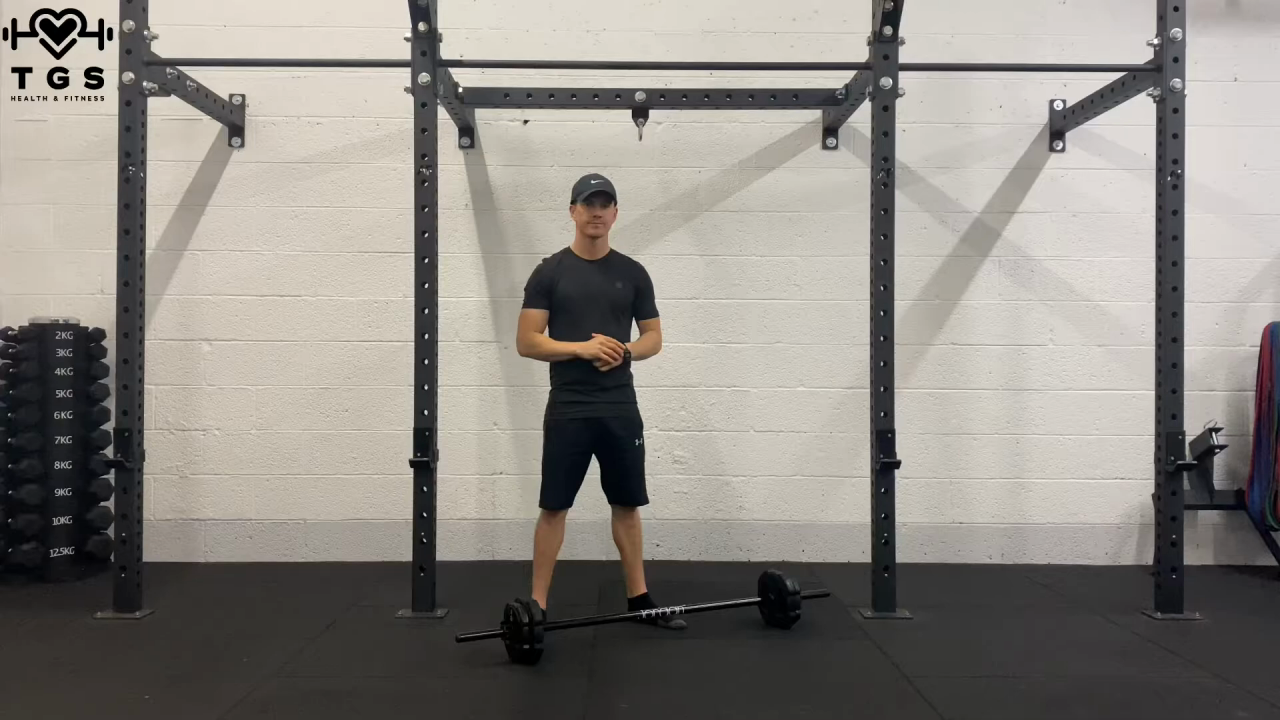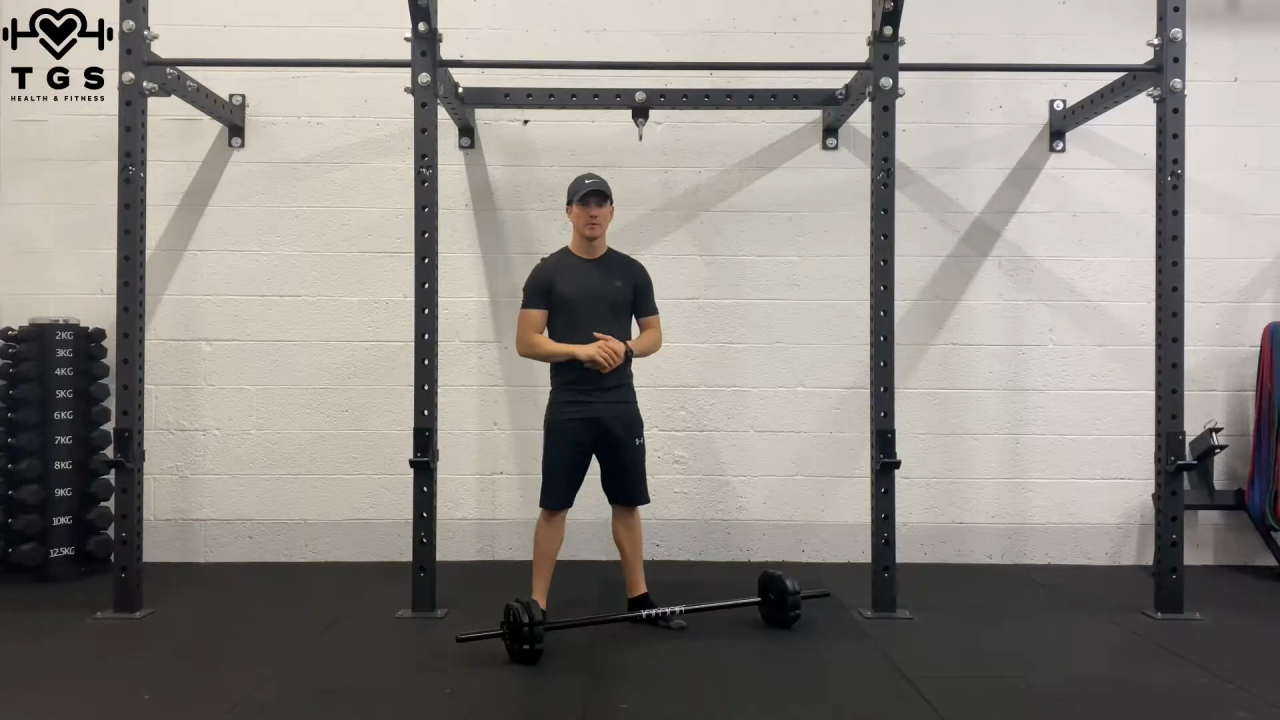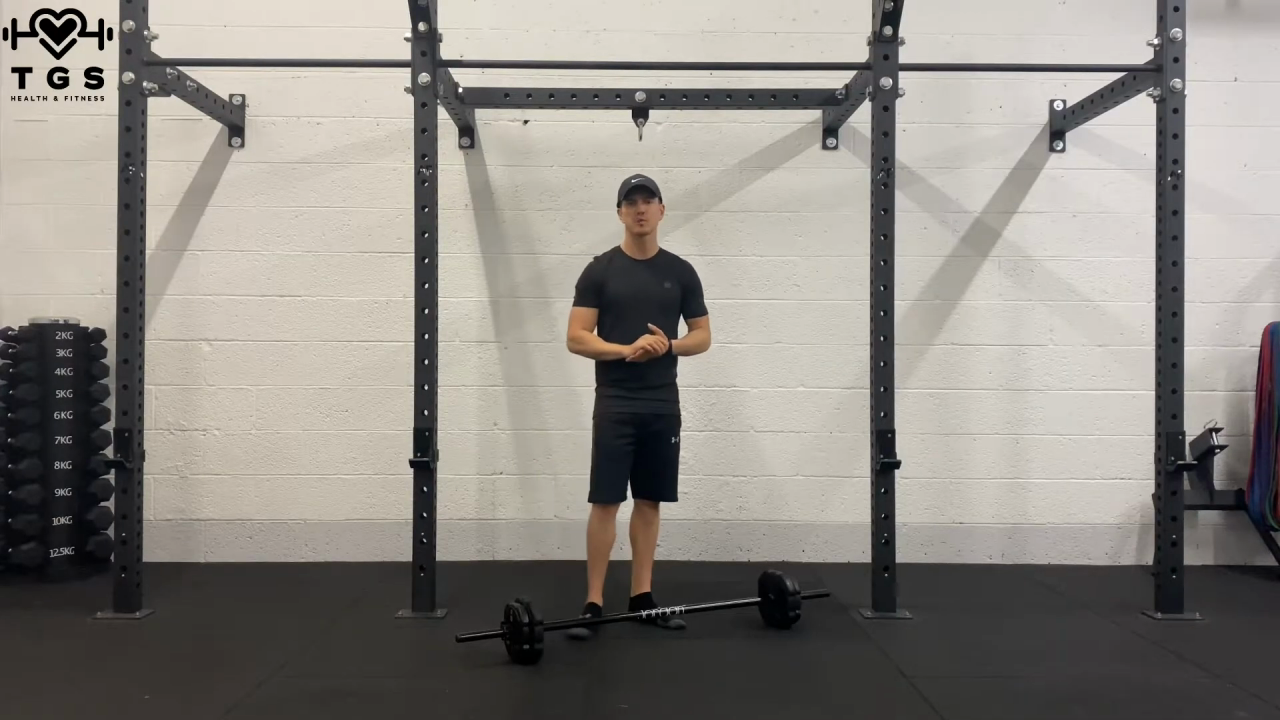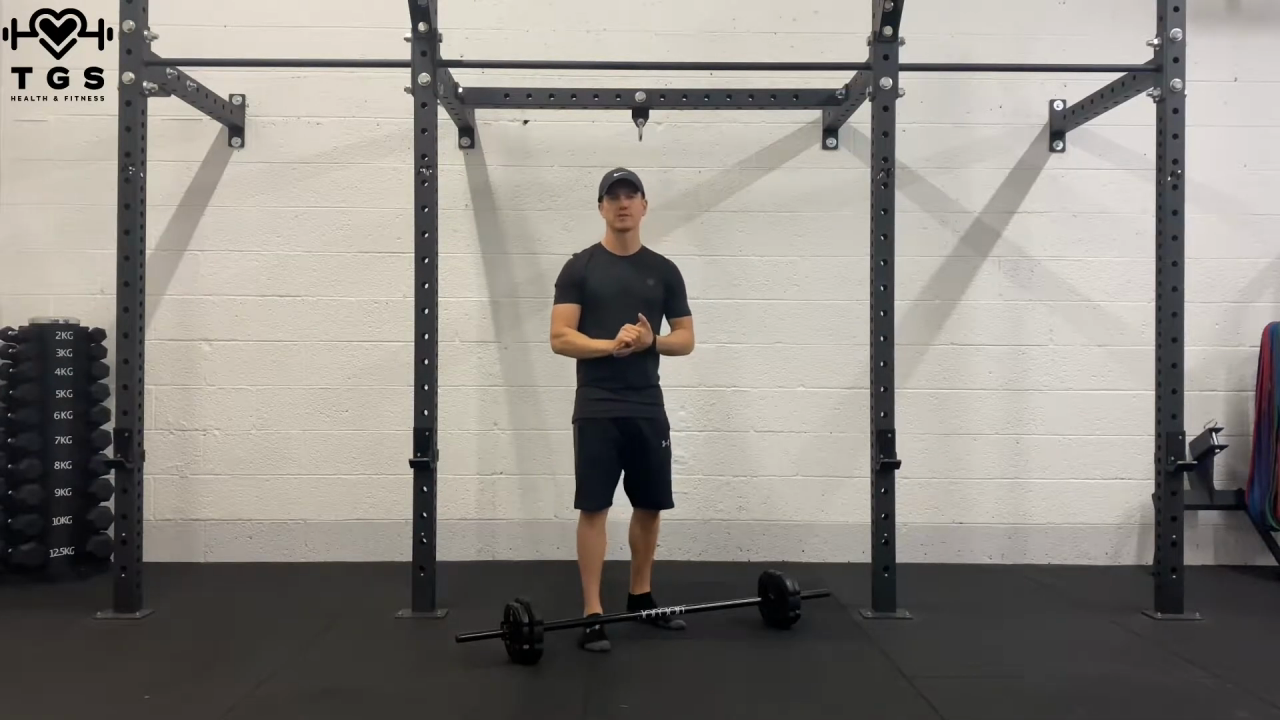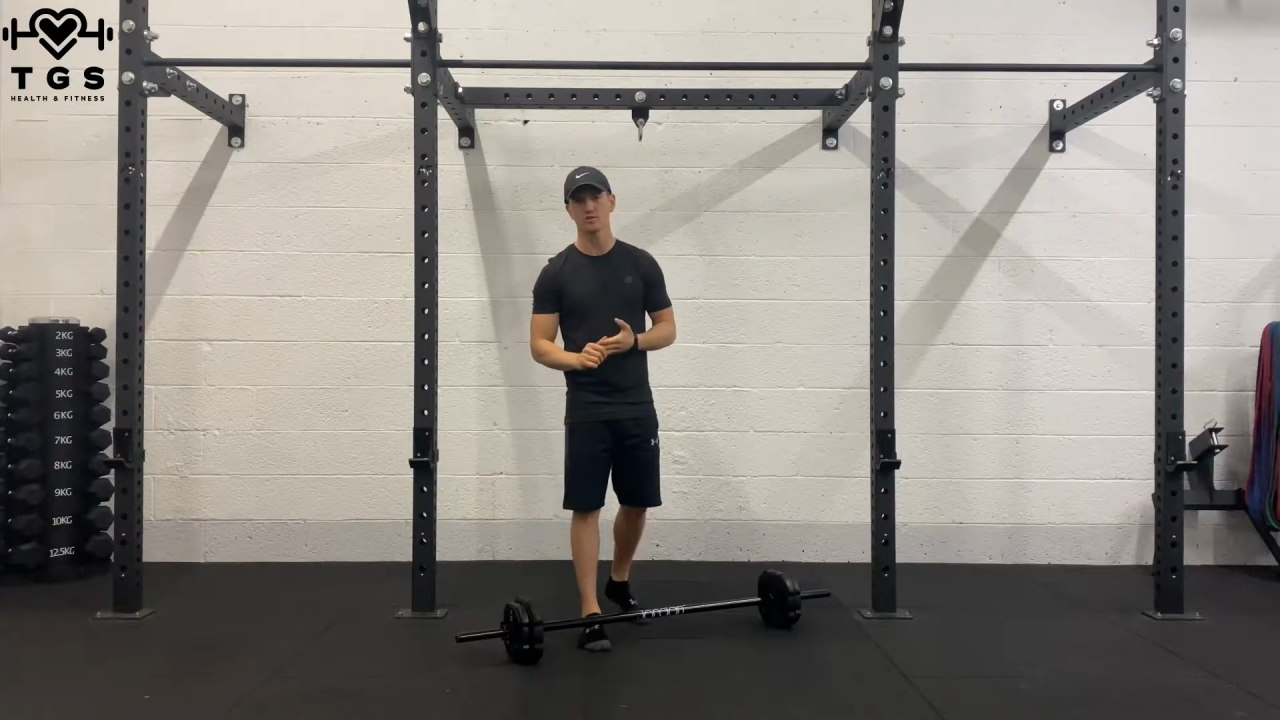
dt=1s
person 1, frame 1
left shoulder: (632, 273)
right shoulder: (550, 272)
left elbow: (653, 338)
right elbow: (526, 341)
left wrist: (624, 350)
right wrist: (581, 348)
left hip: (620, 407)
right hip: (568, 409)
left knee: (627, 504)
right knee: (554, 506)
left ankle: (638, 597)
right ankle: (538, 603)
person 1, frame 2
left shoulder: (631, 271)
right shoulder: (548, 272)
left elbow: (654, 334)
right elbow: (526, 342)
left wrist: (625, 349)
right wrist: (580, 350)
left hip: (621, 406)
right hip: (569, 408)
left knee: (628, 503)
right knee: (554, 506)
left ankle: (639, 597)
right ankle: (538, 604)
person 1, frame 3
left shoulder: (680, 271)
right shoulder: (600, 270)
left elbow: (703, 335)
right elbow: (576, 337)
left wrist: (669, 345)
right wrist: (627, 349)
left hip: (662, 403)
right hip: (615, 401)
left knee: (650, 501)
right knee: (605, 501)
left ankle: (642, 595)
right ankle: (593, 602)
person 1, frame 4
left shoulder: (663, 270)
right shoulder: (580, 267)
left elbow: (685, 339)
right elbow: (560, 337)
left wrist: (650, 340)
right wrist: (610, 345)
left hip: (647, 406)
right hip: (597, 407)
left knee: (650, 506)
right knee: (593, 508)
left ankle: (641, 595)
right ankle: (593, 612)
person 1, frame 5
left shoulder: (641, 263)
right shoulder: (556, 273)
left elbow: (668, 328)
right elbow: (539, 344)
left wrist: (633, 340)
right wrist: (576, 359)
left hip: (637, 406)
right hip: (587, 409)
left knee: (637, 503)
right knee: (585, 508)
left ankle: (620, 581)
right ankle: (590, 612)
